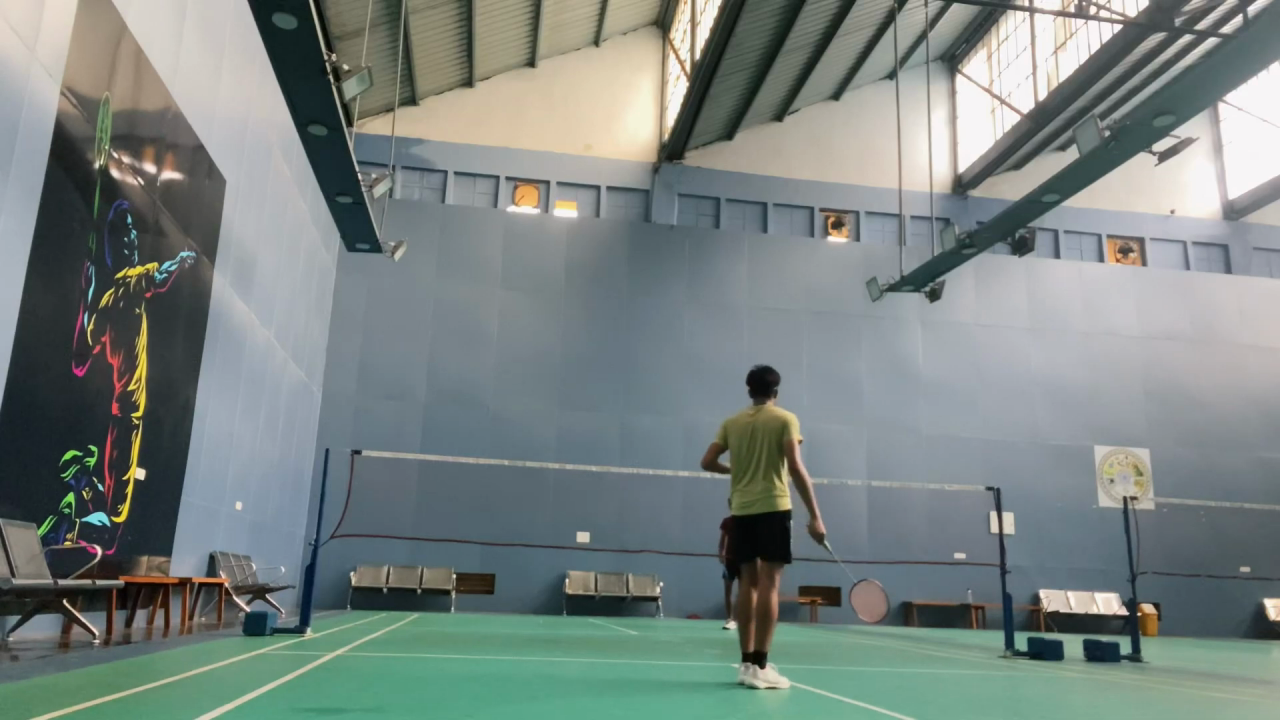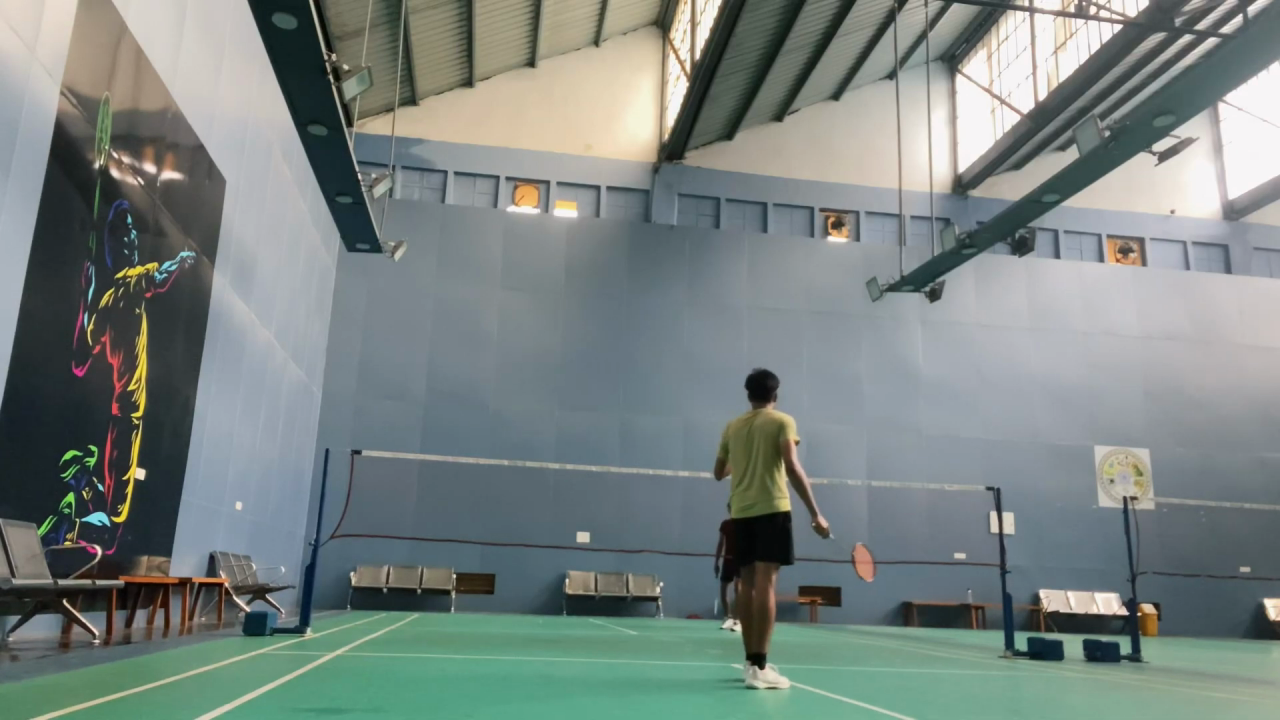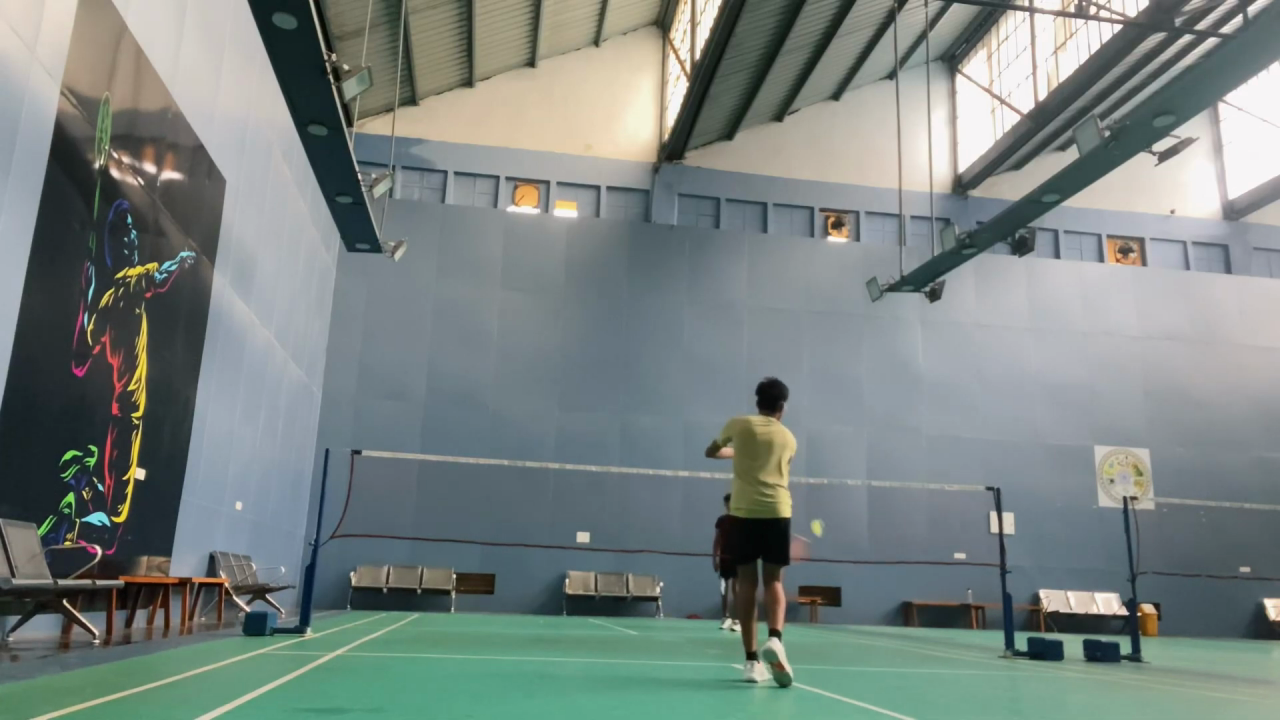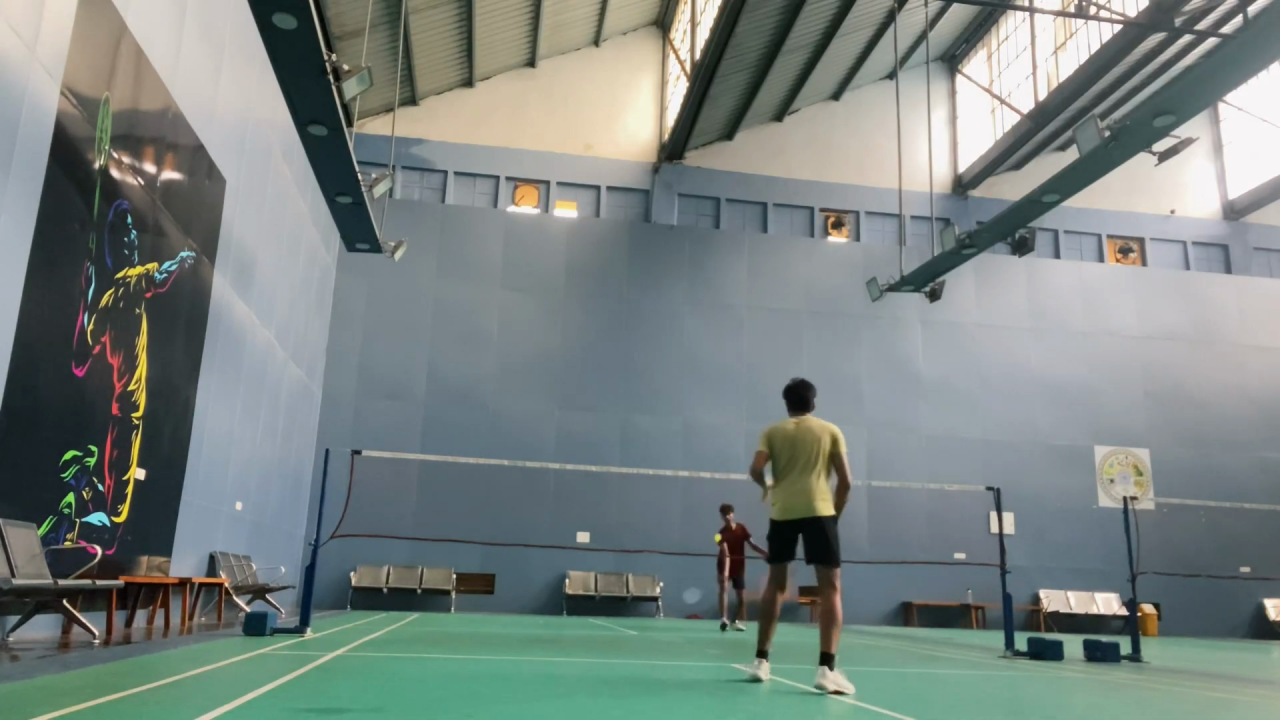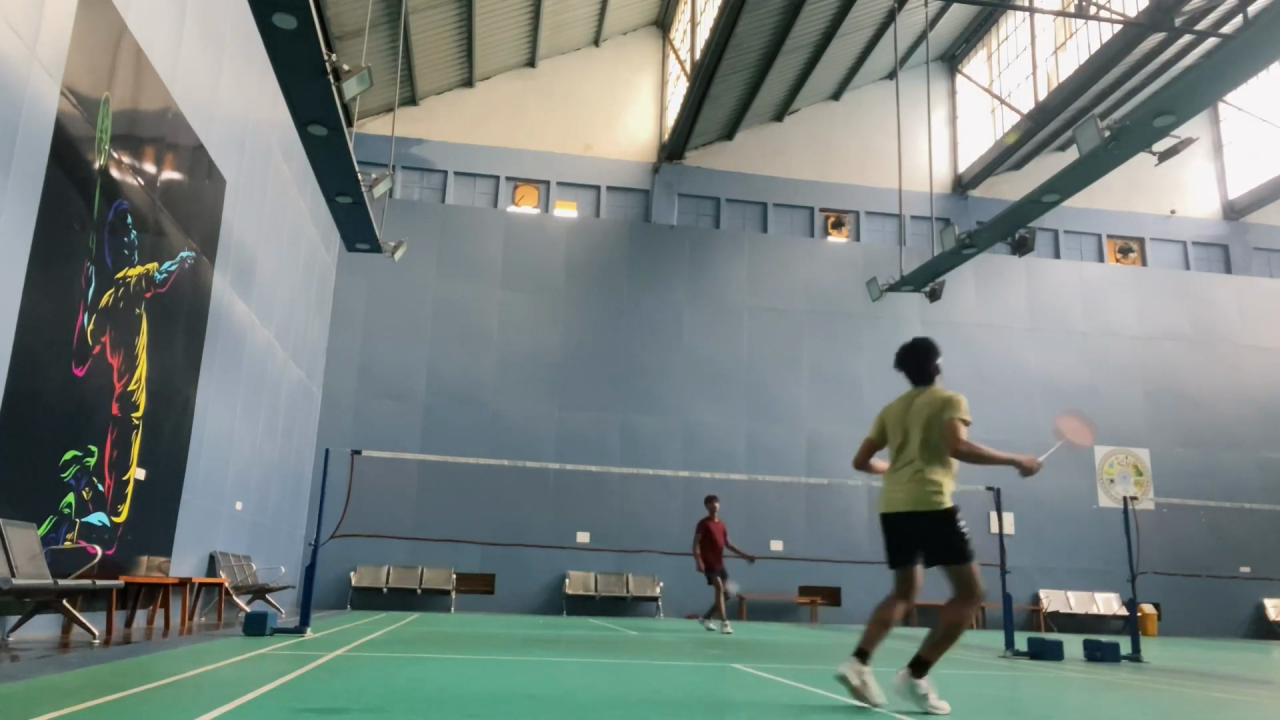
dt=0.7s
person 1, frame 1
left shoulder: (138, 278)
right shoulder: (105, 289)
left elbow: (159, 276)
right elbow: (81, 355)
left wrist: (177, 264)
right wrist: (85, 300)
left hip: (130, 395)
left knee: (119, 475)
left ankle: (111, 534)
person 1, frame 2
left shoulder: (138, 278)
right shoulder: (105, 289)
left elbow: (159, 276)
right elbow: (81, 356)
left wrist: (177, 263)
right wrist: (85, 300)
left hip: (129, 394)
left knee: (120, 470)
left ankle: (111, 532)
person 1, frame 3
left shoulder: (138, 278)
right shoulder: (104, 289)
left elbow: (159, 277)
right elbow: (81, 356)
left wrist: (177, 264)
right wrist: (86, 300)
left hip: (129, 393)
left knee: (120, 470)
left ankle: (112, 530)
person 1, frame 4
left shoulder: (138, 277)
right shoulder: (101, 287)
left elbow: (159, 276)
right elbow: (81, 356)
left wrist: (177, 264)
right wrist: (86, 299)
left hip: (129, 391)
left knee: (120, 467)
left ankle: (112, 531)
person 1, frame 5
left shoulder: (138, 278)
right shoulder: (101, 287)
left elbow: (159, 277)
right elbow: (80, 359)
left wrist: (177, 265)
right wrist: (86, 301)
left hip: (129, 394)
left knee: (120, 471)
left ankle: (112, 529)
person 2, frame 1
left shoulder: (731, 423)
right shoulder: (785, 419)
left elbow: (707, 462)
right elbow: (796, 469)
right wrist: (815, 516)
left hip: (741, 510)
right hip: (774, 508)
left knee: (748, 583)
right knee: (769, 584)
left ankle: (747, 663)
right ankle: (760, 666)
person 2, frame 2
left shoulder: (732, 427)
right shoulder: (782, 422)
left elbow: (719, 473)
right elbow: (793, 469)
right wrist: (815, 514)
left hip: (741, 512)
right hip: (772, 510)
left knee: (748, 584)
right knee: (765, 584)
left ankle: (752, 661)
right ankle: (758, 667)
person 2, frame 3
left shoulder: (737, 424)
right shoulder: (788, 439)
left elbow: (712, 451)
left hip: (743, 512)
right hip: (778, 513)
left knee: (746, 583)
right knee: (774, 581)
left ankle: (751, 661)
right ankle: (775, 639)
person 2, frame 4
left shoulder: (774, 432)
right shoulder: (830, 431)
left elbow: (756, 471)
right elbow: (845, 482)
right wrist: (834, 517)
left hip: (782, 513)
right hip: (819, 511)
left knee: (776, 583)
right knee: (830, 590)
left ankle: (761, 659)
right ankle: (827, 668)
person 2, frame 5
left shoulder: (890, 410)
right shoulder: (949, 400)
left elbow: (861, 461)
right elbow: (957, 448)
right wrist: (1017, 460)
left hip: (893, 506)
right hip: (930, 503)
left knee: (904, 593)
right knee: (969, 594)
left ankle: (858, 663)
right ankle: (915, 675)
